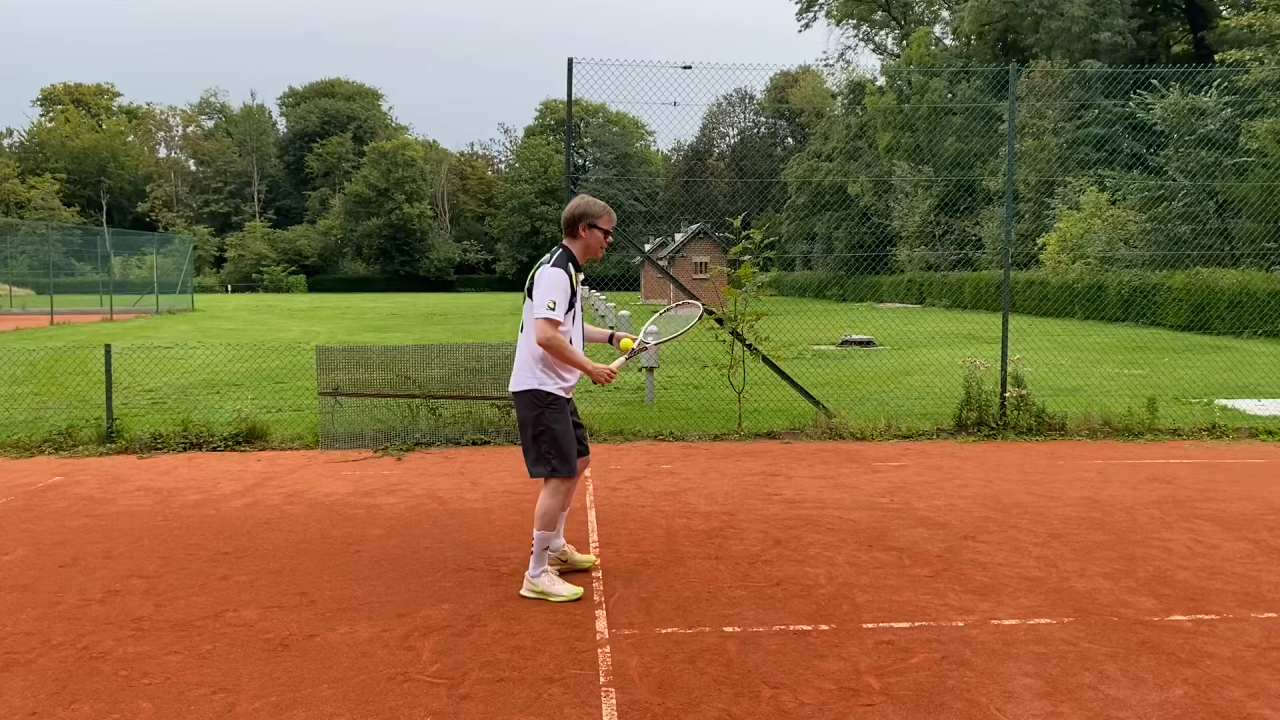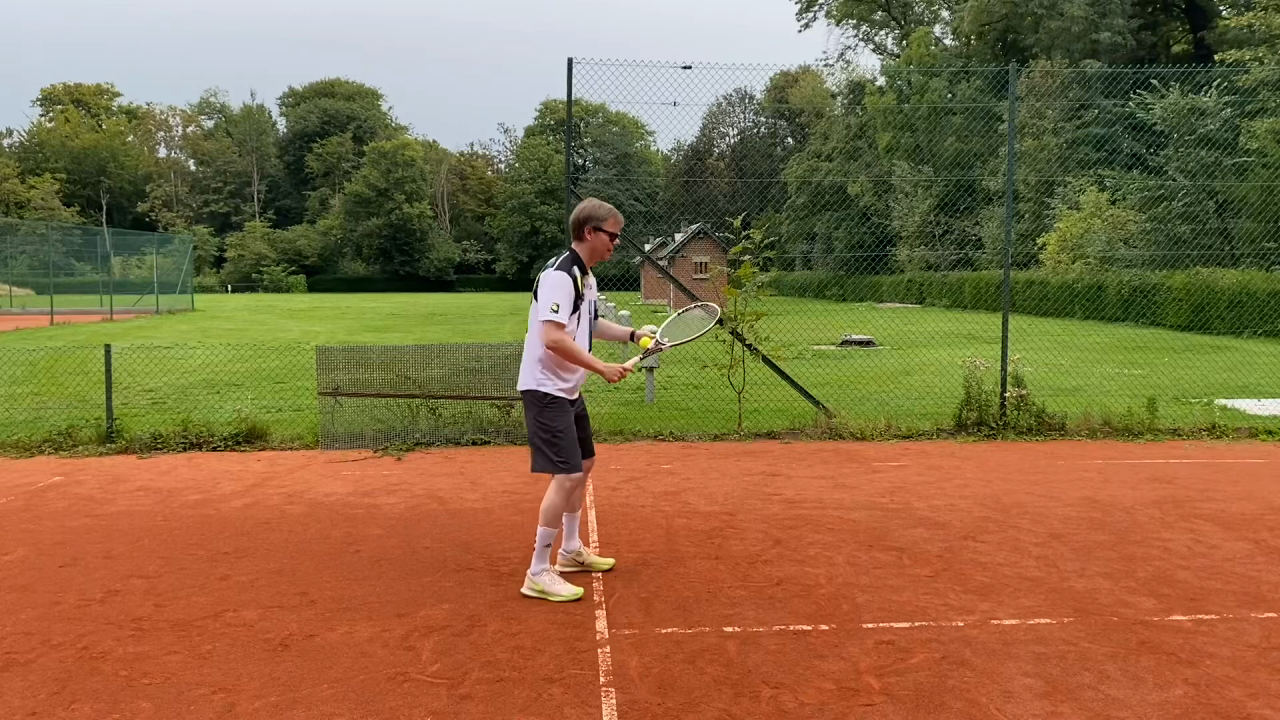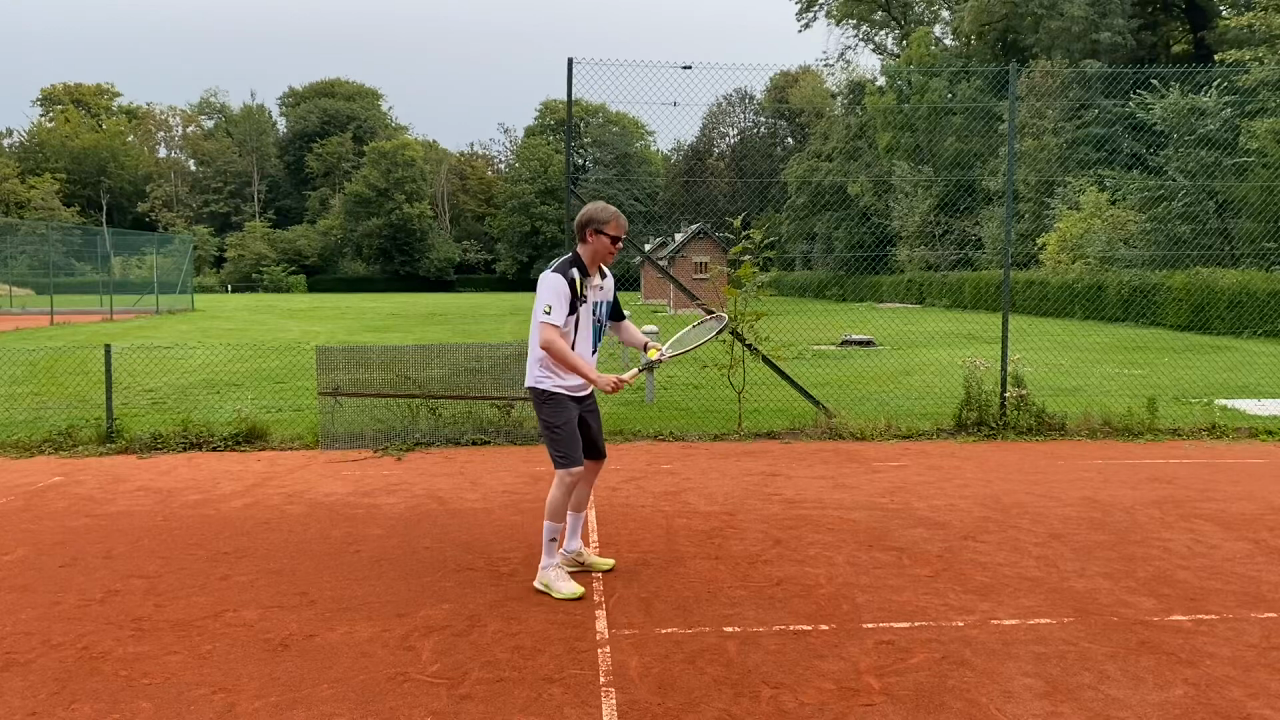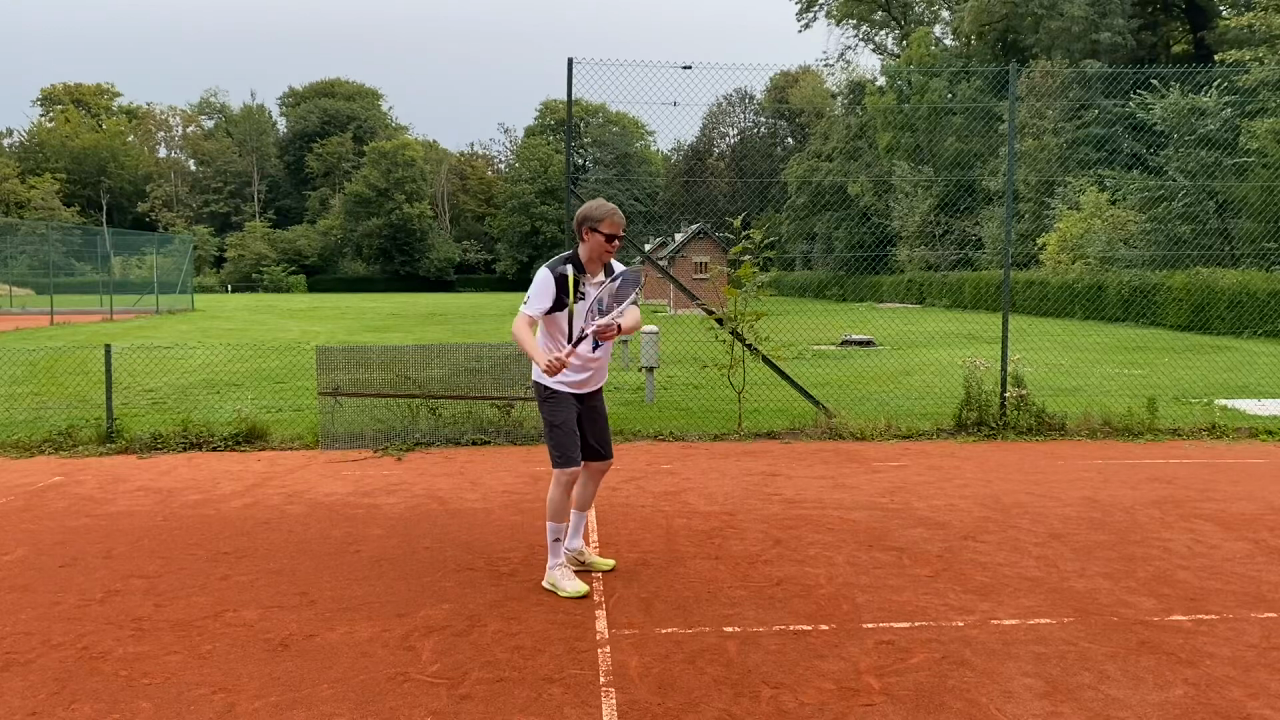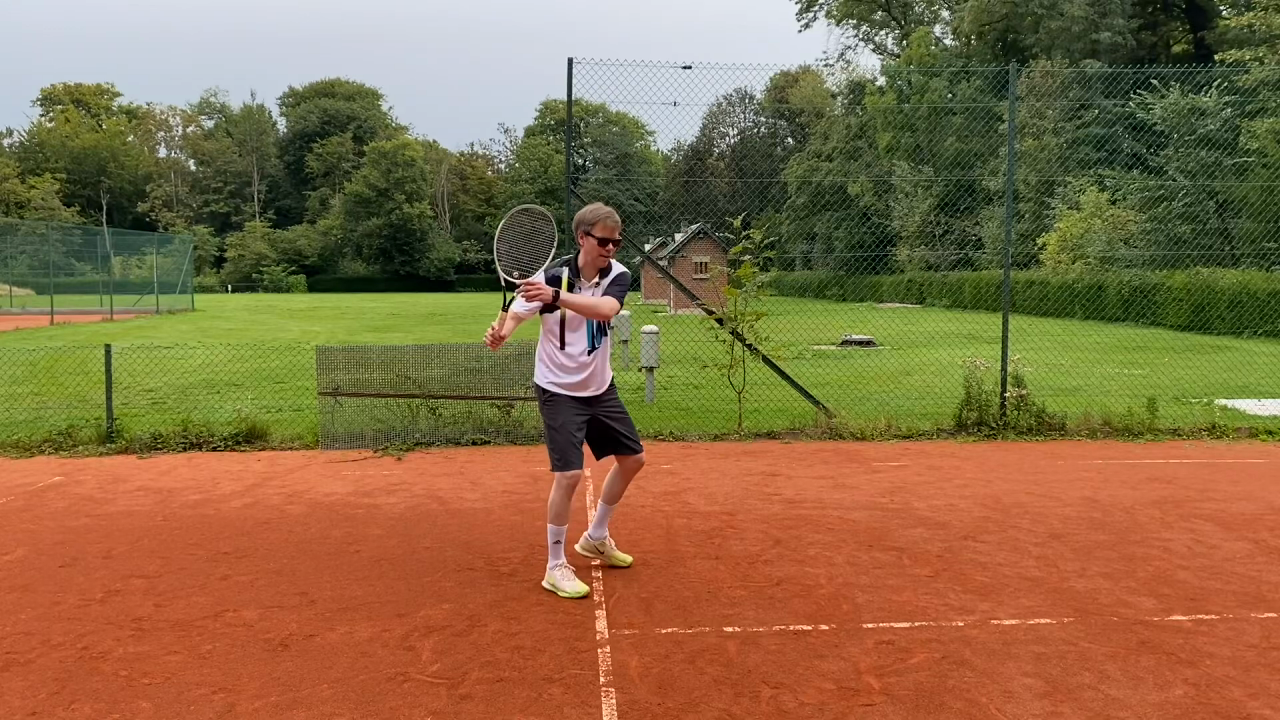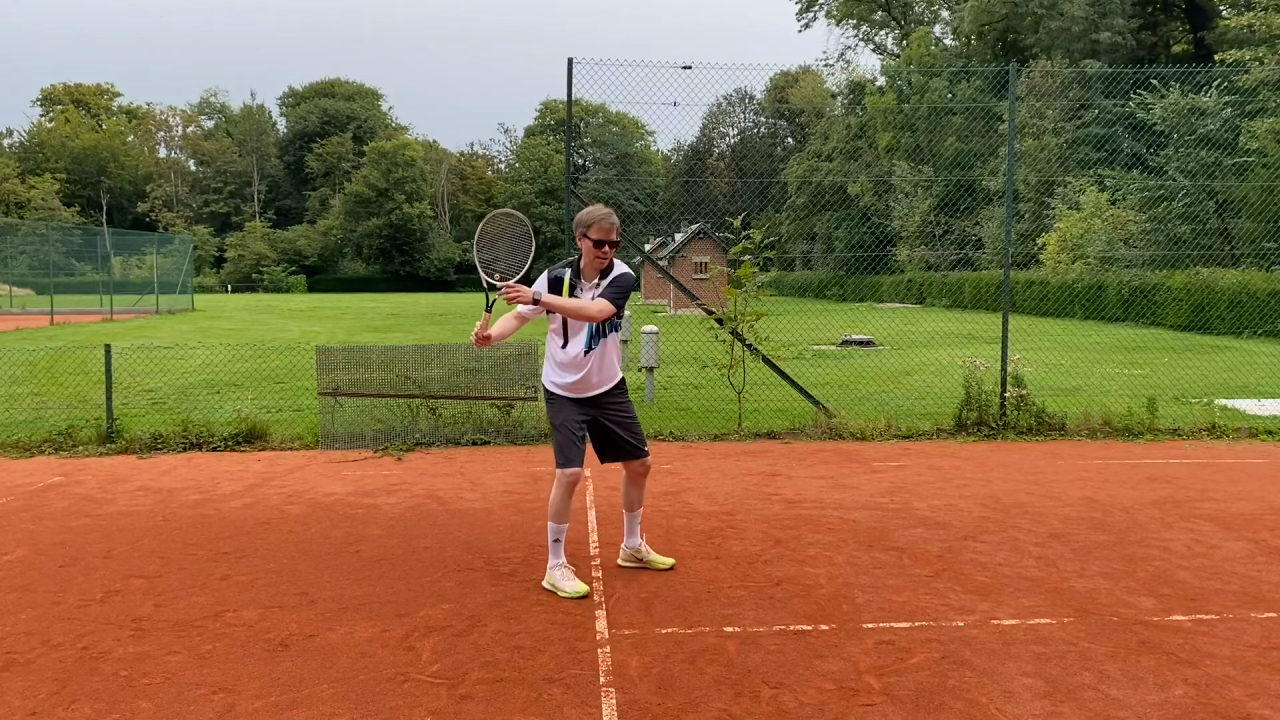
dt=0.2s
person 1, frame 1
left shoulder: (570, 271)
right shoulder: (555, 271)
right elbow: (545, 336)
left wrist: (611, 337)
right wrist: (589, 368)
left hip: (555, 389)
right hip: (541, 390)
left knee: (577, 464)
right knee: (558, 478)
left ankle: (556, 547)
right ankle: (536, 575)
person 1, frame 2
left shoulder: (585, 275)
right shoulder: (559, 275)
right elbow: (552, 339)
left wrist: (632, 334)
right wrist: (601, 367)
left hip: (569, 389)
right hip: (546, 391)
left knee: (583, 465)
right knee: (565, 475)
left ankle: (571, 549)
right ankle: (539, 573)
person 1, frame 3
left shoulder: (605, 277)
right shoulder: (558, 277)
left elbow: (619, 323)
right elbow: (547, 338)
left wrist: (645, 343)
right wrist: (593, 374)
left hip: (582, 389)
right hip: (553, 388)
left knee: (592, 464)
right knee: (569, 472)
left ankle: (571, 549)
right ankle: (549, 568)
person 1, frame 4
left shoulder: (617, 273)
right shoulder: (553, 273)
left elbow: (633, 315)
right elbow: (522, 321)
left wrist: (618, 325)
right wrist: (540, 356)
left hip: (592, 386)
right hip: (557, 388)
left knee: (597, 466)
right knee: (567, 471)
left ankle: (574, 548)
right ankle: (555, 566)
person 1, frame 5
left shoulder: (619, 276)
right shoulder: (552, 275)
left elbow: (605, 309)
right elbow: (514, 314)
left wrist: (555, 297)
right wrist: (498, 333)
left hip: (600, 388)
right hip: (559, 391)
left knee: (633, 459)
right knee: (569, 475)
left ankle: (596, 536)
right ankle: (555, 567)
person 1, frame 6
left shoulder: (622, 277)
right shoulder: (556, 276)
left elbow: (594, 312)
right elbow: (518, 315)
left wrist: (537, 298)
right wrist: (491, 334)
left hip: (609, 388)
right hip: (564, 392)
left knee: (639, 464)
right knee: (569, 474)
left ankle: (633, 547)
right ankle: (556, 567)
